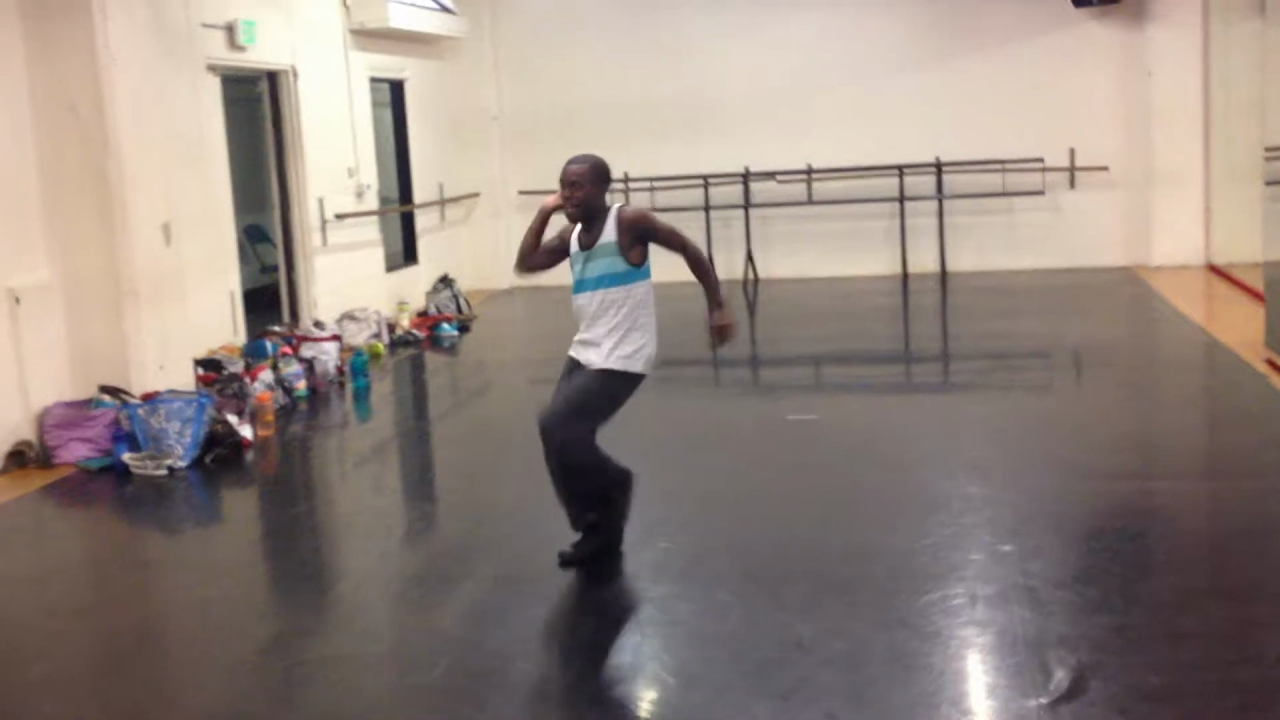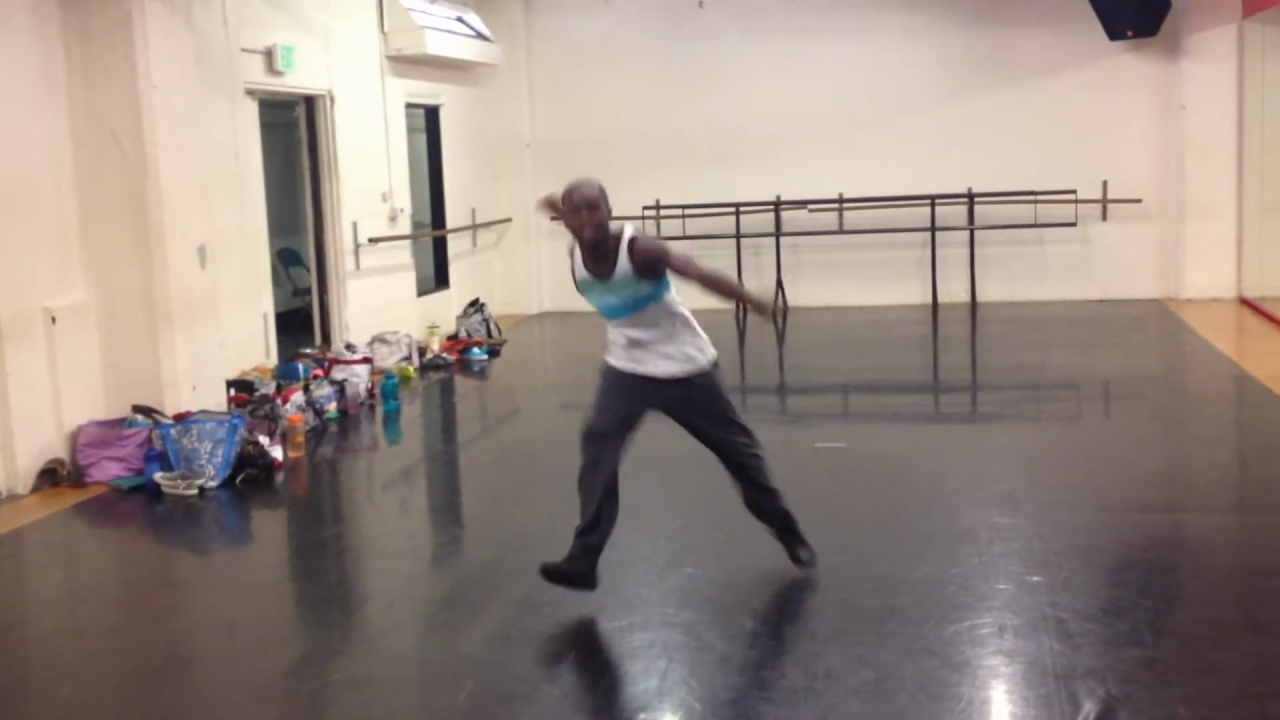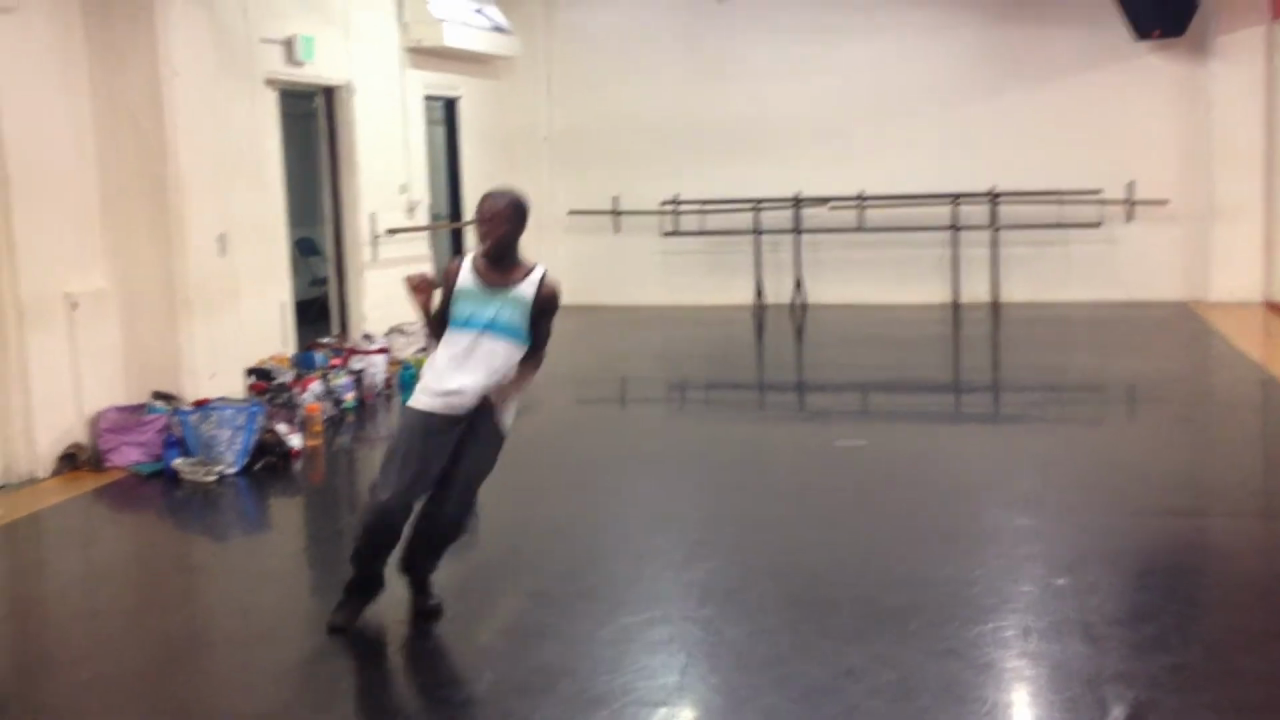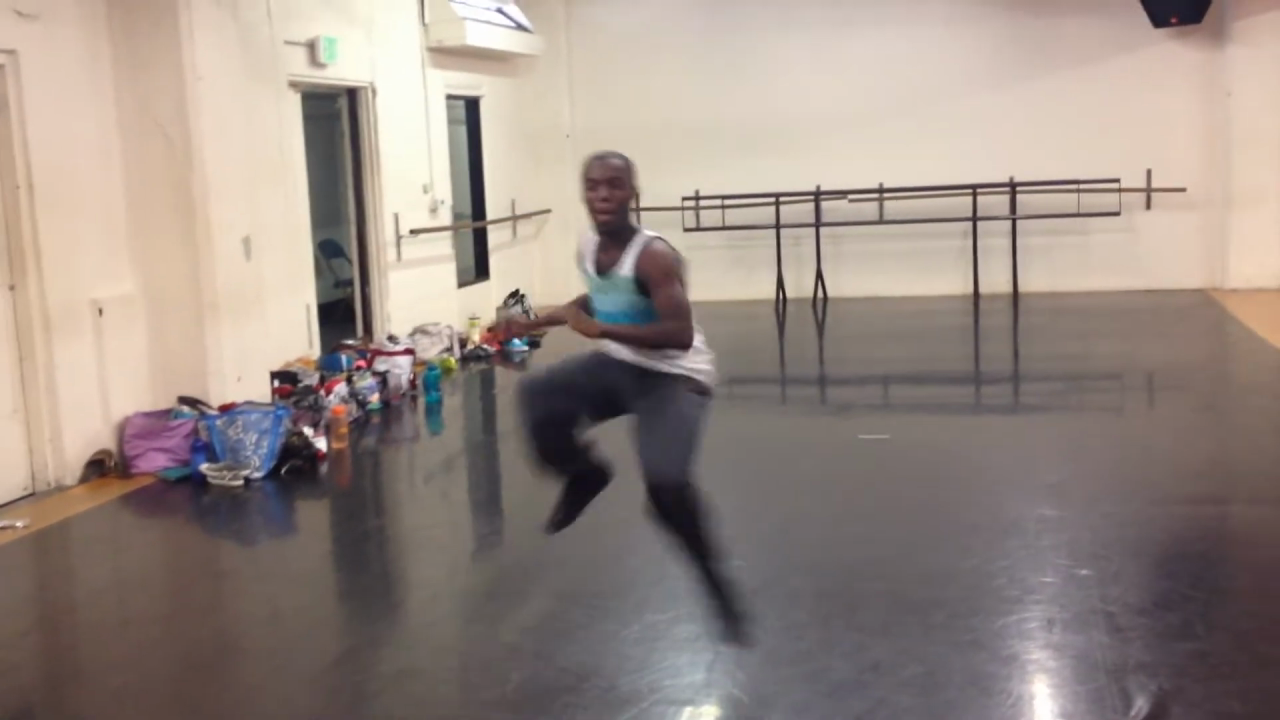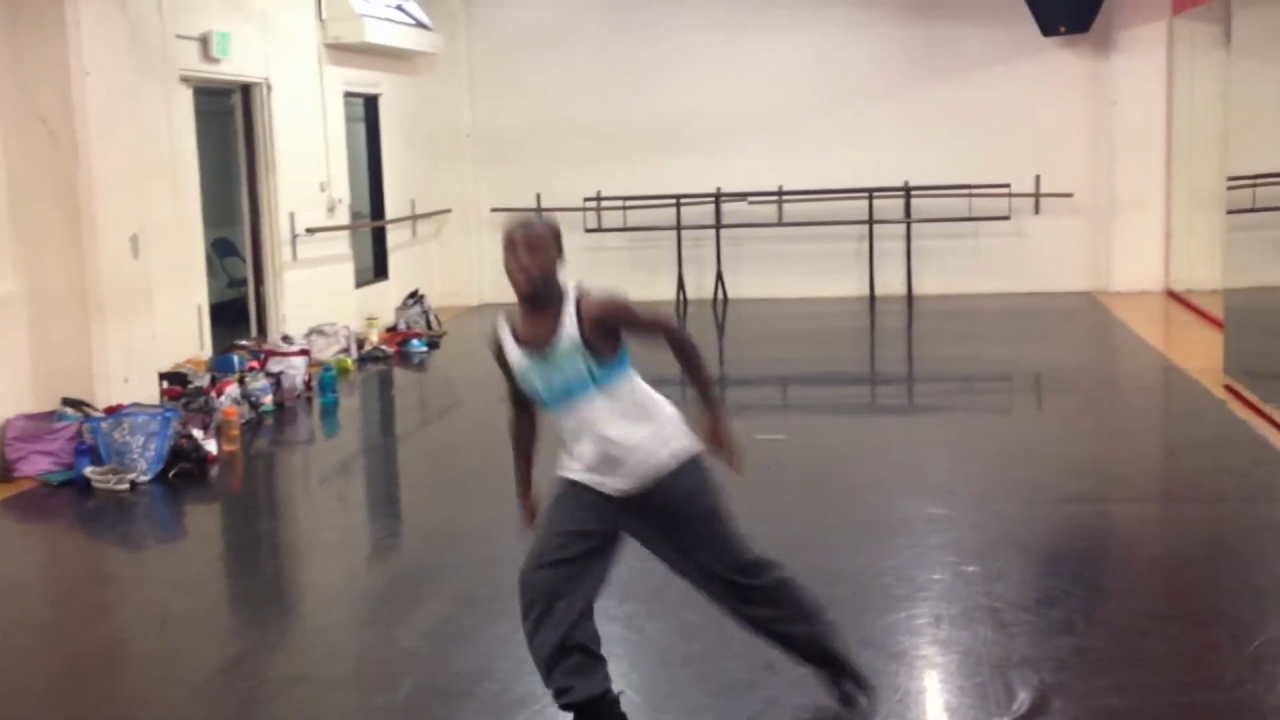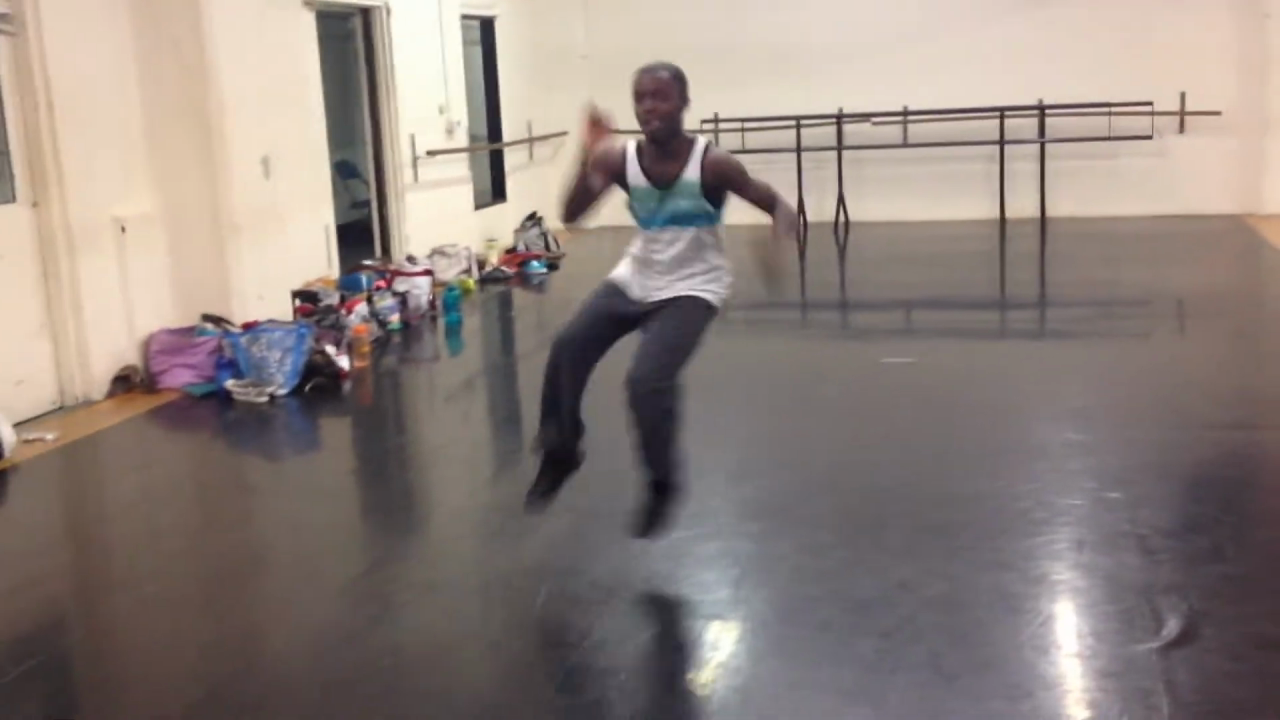
dt=0.7s
person 1, frame 1
left shoulder: (631, 221)
right shoulder: (572, 234)
left elbow: (690, 251)
right elbow: (525, 266)
left wrist: (717, 306)
right wrist: (545, 212)
left hip: (622, 358)
right hip: (584, 354)
left knee: (557, 428)
right knee: (556, 435)
left ankle: (613, 485)
right ankle: (601, 530)
person 1, frame 2
left shoulder: (637, 247)
right shoulder: (577, 256)
left elbow: (695, 271)
right elbow: (590, 235)
left wrist: (750, 300)
left hip: (683, 362)
right hip: (627, 365)
left knee: (732, 444)
right knee: (598, 439)
left ankle: (785, 528)
right ankle: (584, 558)
person 1, frame 3
left shoulder: (542, 289)
right shoulder: (458, 272)
left elbow: (537, 349)
left wrist: (517, 381)
right wrist: (426, 304)
left hip: (486, 417)
right hip: (434, 403)
left knee: (449, 515)
right knee: (388, 503)
left ankle: (418, 578)
right ankle: (362, 584)
person 1, frame 4
left shoulder: (656, 257)
right shoulder: (592, 251)
left elbow: (681, 336)
left wrist: (608, 332)
right wrist: (546, 320)
left hip: (675, 376)
right hip: (621, 365)
left knee: (665, 479)
right knee: (538, 398)
left ankle: (712, 576)
right ankle: (582, 475)
person 1, frame 5
left shoulder: (594, 311)
right shoulder: (503, 340)
left elbow: (675, 335)
right elbow: (523, 411)
left wrist: (712, 410)
right wrist: (524, 486)
left hip: (661, 462)
right hip: (589, 481)
left knee: (736, 572)
right knee: (543, 583)
left ankle: (834, 664)
person 1, frame 6
left shoulder: (713, 163)
right shoulder: (618, 158)
left elbow: (770, 200)
right elbow: (572, 215)
left wrist: (786, 223)
right wrist: (590, 162)
left hip: (690, 289)
right hip: (635, 278)
left knee: (646, 381)
right knee: (566, 351)
left ankle: (661, 486)
right ankle: (559, 454)
